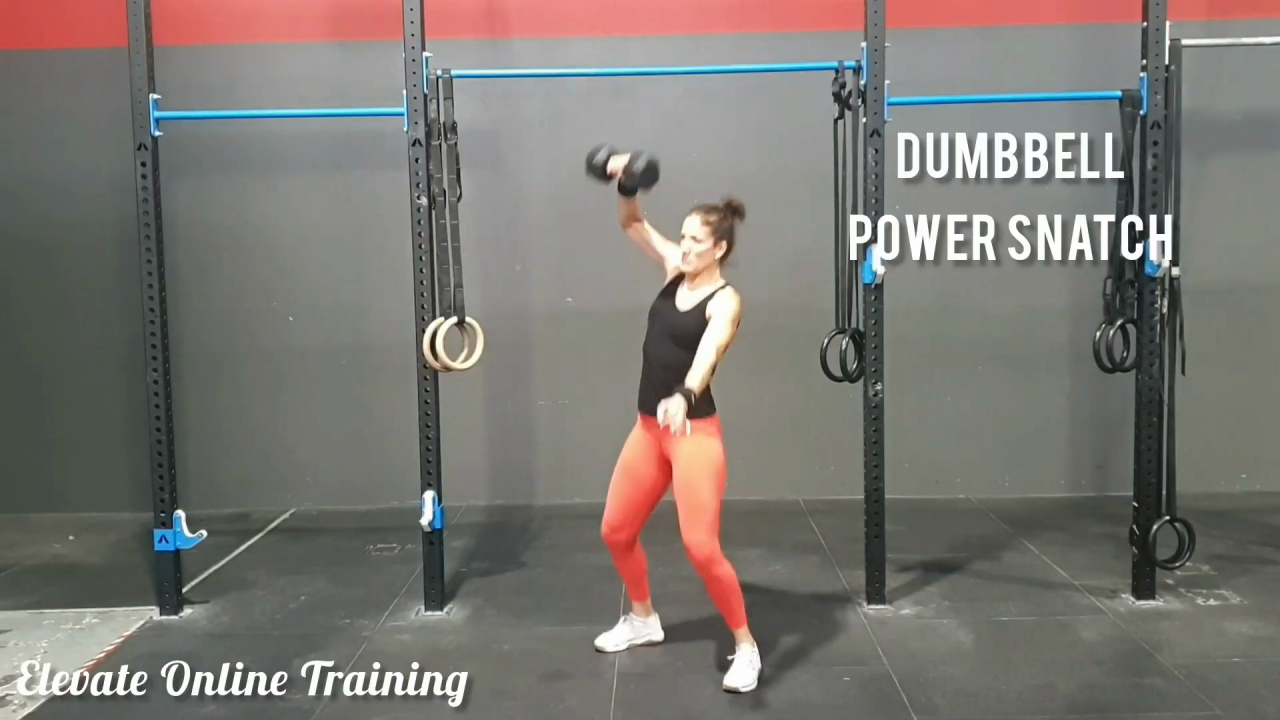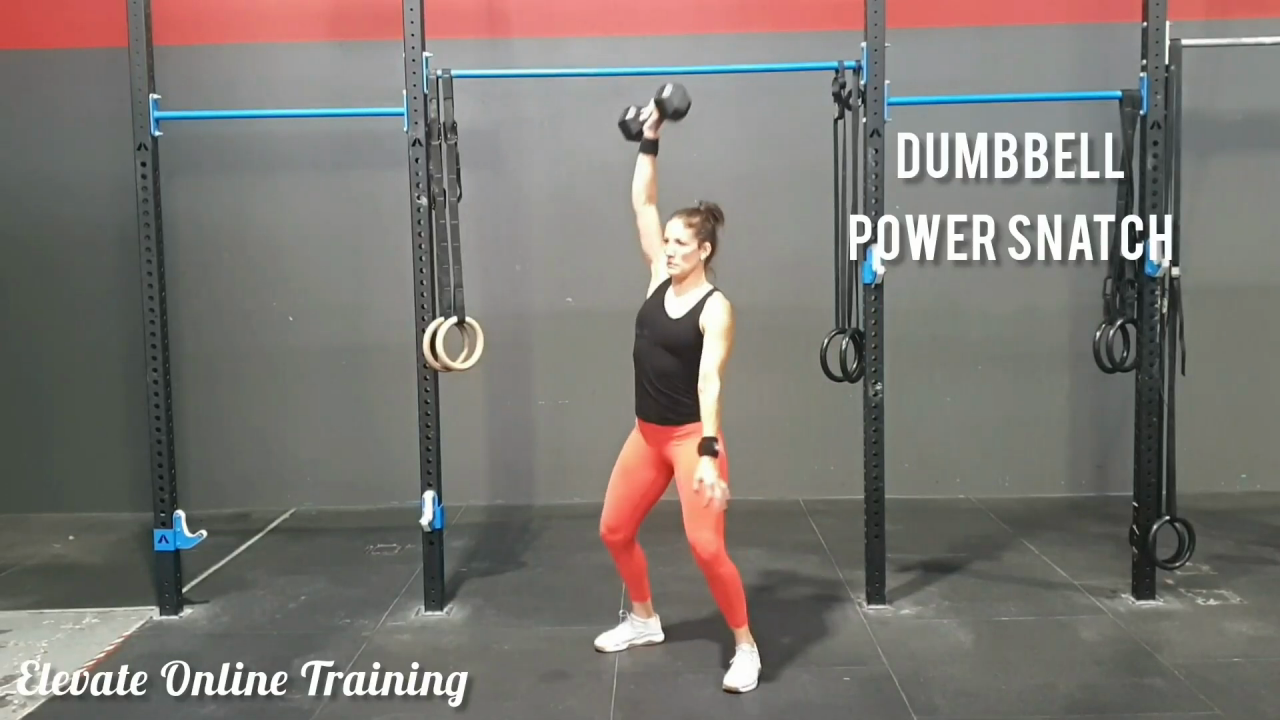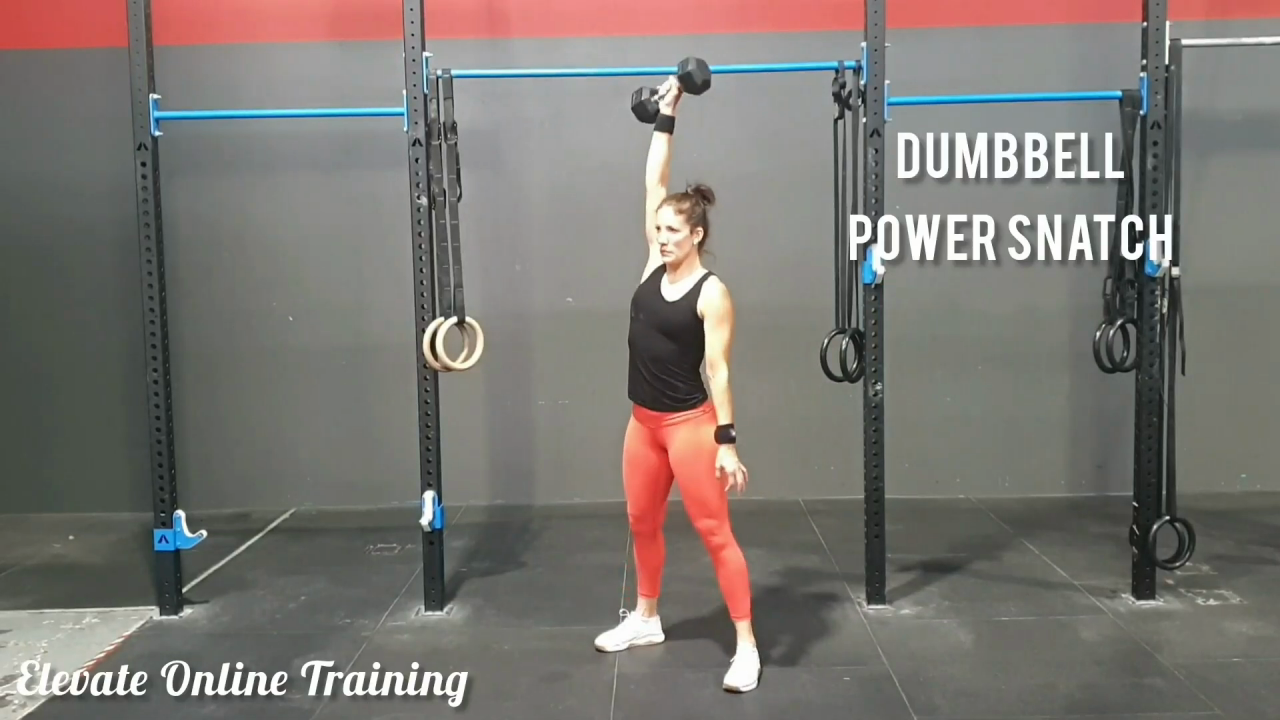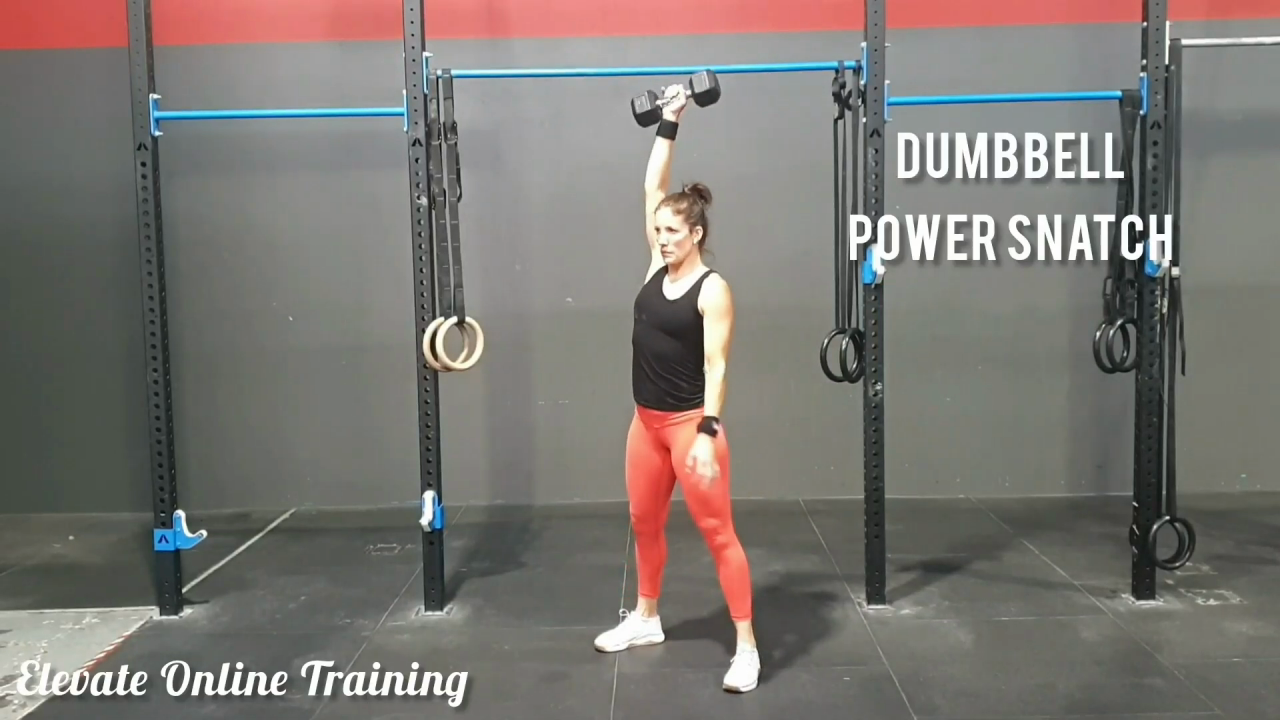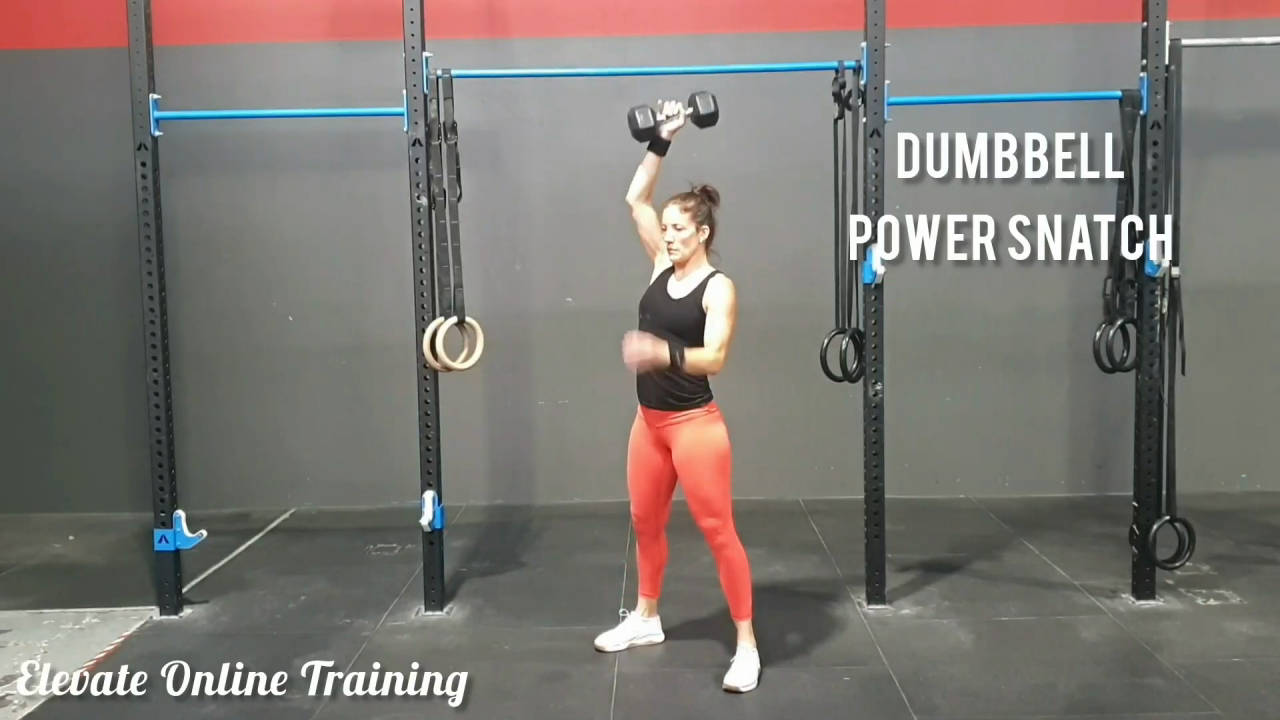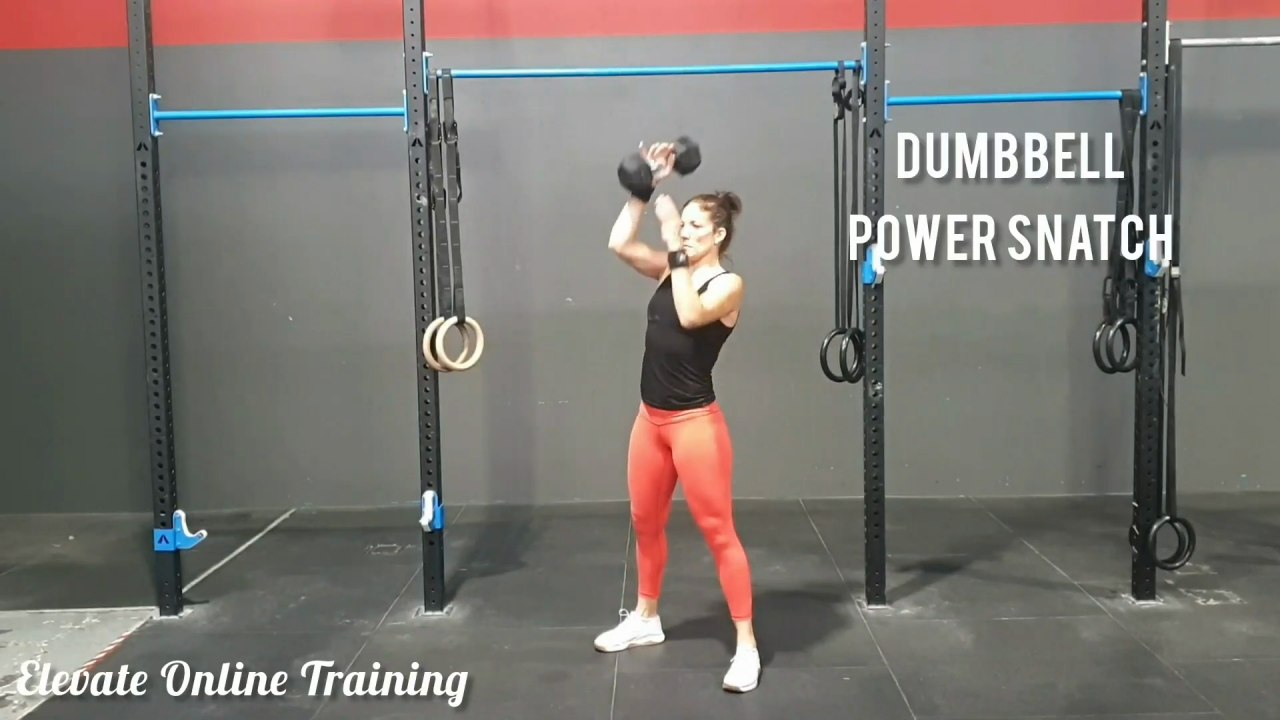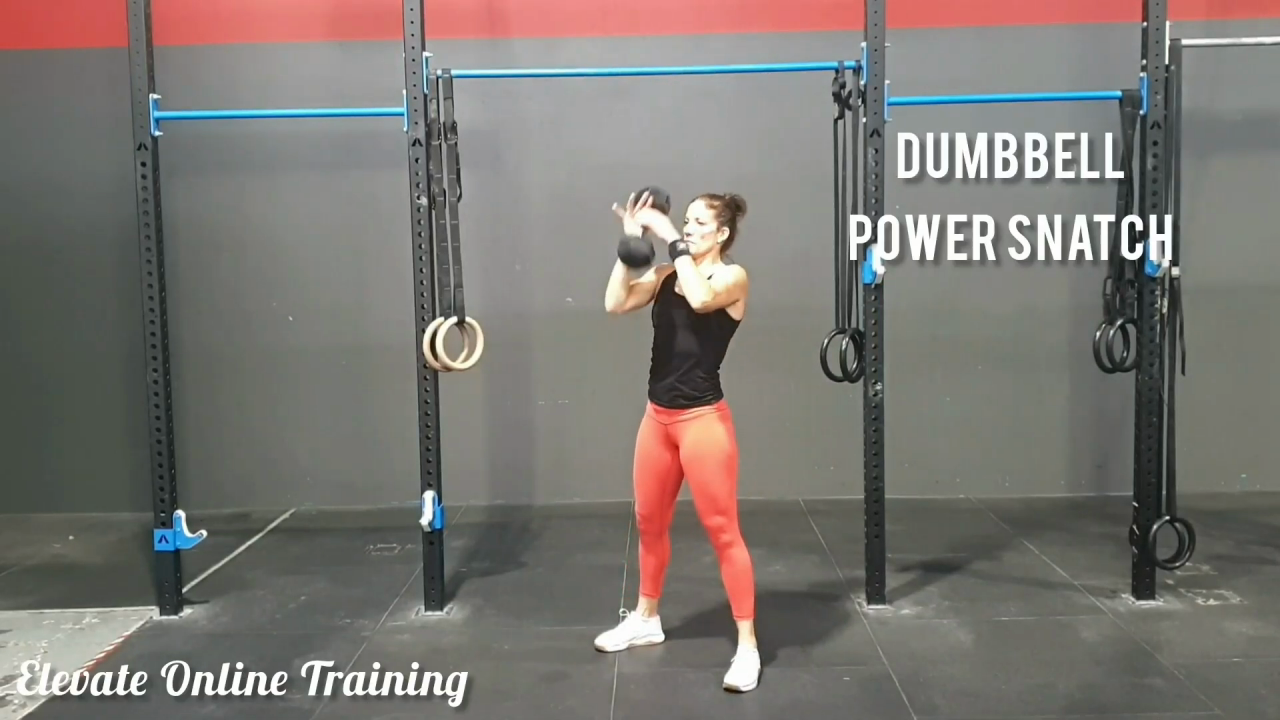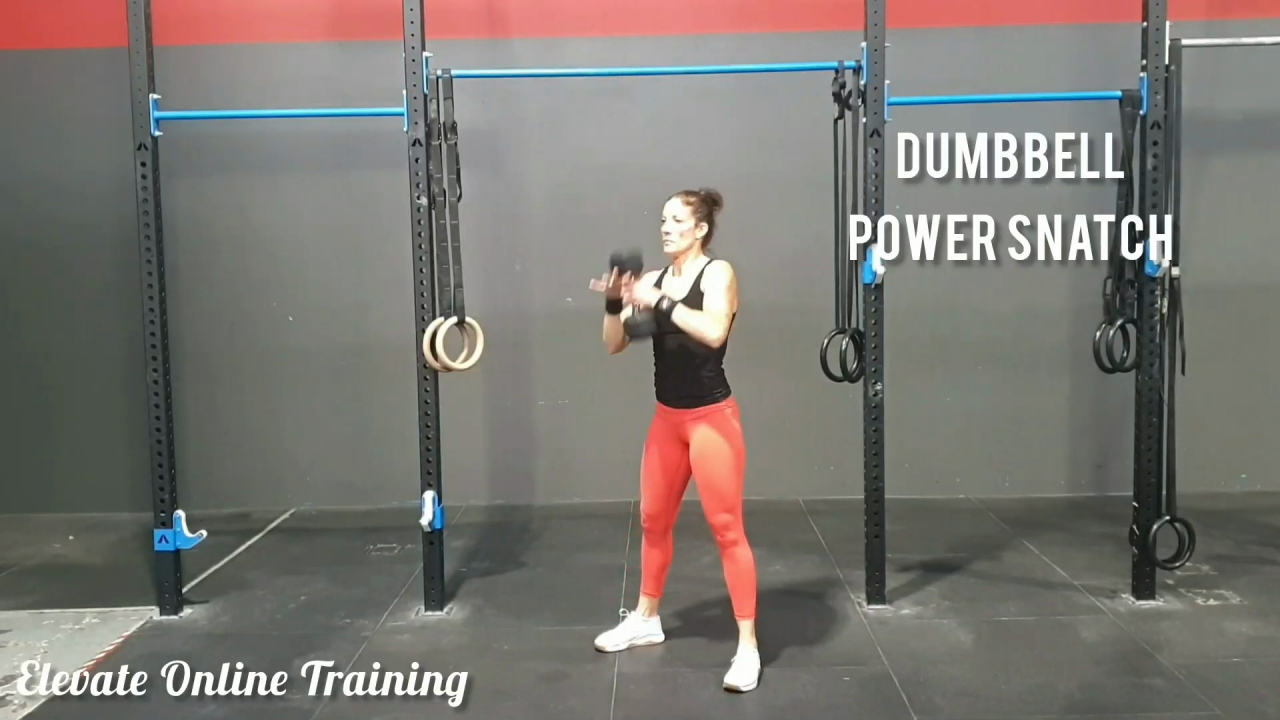
dt=0.2s
person 1, frame 1
left shoulder: (726, 301)
right shoulder: (676, 270)
left elbow: (707, 357)
right elbow: (630, 220)
left wrist: (682, 400)
right wrist: (623, 185)
left hip: (695, 431)
right hip: (649, 428)
left knee: (701, 547)
right knee: (616, 531)
left ankle: (746, 646)
right ankle: (643, 618)
person 1, frame 2
left shoulder: (716, 308)
right shoulder: (661, 275)
left elbow: (711, 382)
right elbow: (641, 201)
left wrist: (709, 455)
right wrist: (648, 140)
left hip: (691, 440)
right hip: (646, 436)
left knee: (705, 546)
right knee: (614, 531)
left ankle: (746, 648)
right ankle: (643, 619)
person 1, frame 3
left shoulder: (712, 292)
right shoulder: (655, 265)
left elbow: (718, 371)
right elbow: (653, 182)
left wrist: (725, 442)
right wrist: (665, 117)
left hip: (689, 425)
right hip: (643, 423)
left knee: (713, 533)
right knee: (641, 523)
left ankle: (746, 646)
right ankle: (645, 619)
person 1, frame 4
left shoulder: (713, 288)
right shoulder: (659, 265)
left elbow: (716, 367)
right elbow: (652, 187)
left wrist: (709, 435)
right wrist: (668, 124)
left hip: (690, 425)
right hip: (646, 423)
left knee: (718, 534)
right knee: (645, 524)
left ankle: (746, 646)
right ankle: (645, 619)
person 1, frame 5
left shoulder: (719, 287)
right shoulder: (663, 266)
left elbow: (714, 357)
right elbow: (636, 199)
left wrist: (665, 352)
right wrist: (661, 141)
left hip: (694, 425)
right hip: (648, 422)
left knee: (718, 534)
right knee: (646, 524)
left ankle: (747, 646)
right ankle: (645, 619)
person 1, frame 6
left shoulder: (729, 283)
right shoulder: (671, 270)
left elbow: (691, 315)
right elbow: (619, 242)
left wrist: (678, 248)
right wrist: (646, 186)
left hip: (696, 424)
right hip: (649, 420)
left knee: (718, 533)
right knee: (645, 523)
left ankle: (747, 647)
right ankle: (646, 619)
person 1, frame 7
left shoulder: (732, 277)
right shoulder: (668, 276)
left elbow: (700, 297)
right elbow: (616, 304)
left wrist: (672, 240)
right wrist: (631, 238)
left hip: (704, 422)
right hip: (657, 418)
left knee: (722, 531)
right knee: (649, 522)
left ankle: (748, 647)
right ankle: (646, 619)
person 1, frame 8
left shoulder: (719, 273)
right shoulder: (654, 279)
left elbow: (713, 332)
right elbow: (614, 344)
left wrist: (659, 303)
right wrist: (615, 299)
left hip: (712, 419)
right hip: (665, 419)
left knee: (726, 529)
right knee: (654, 521)
left ankle: (748, 646)
right ankle: (646, 619)
